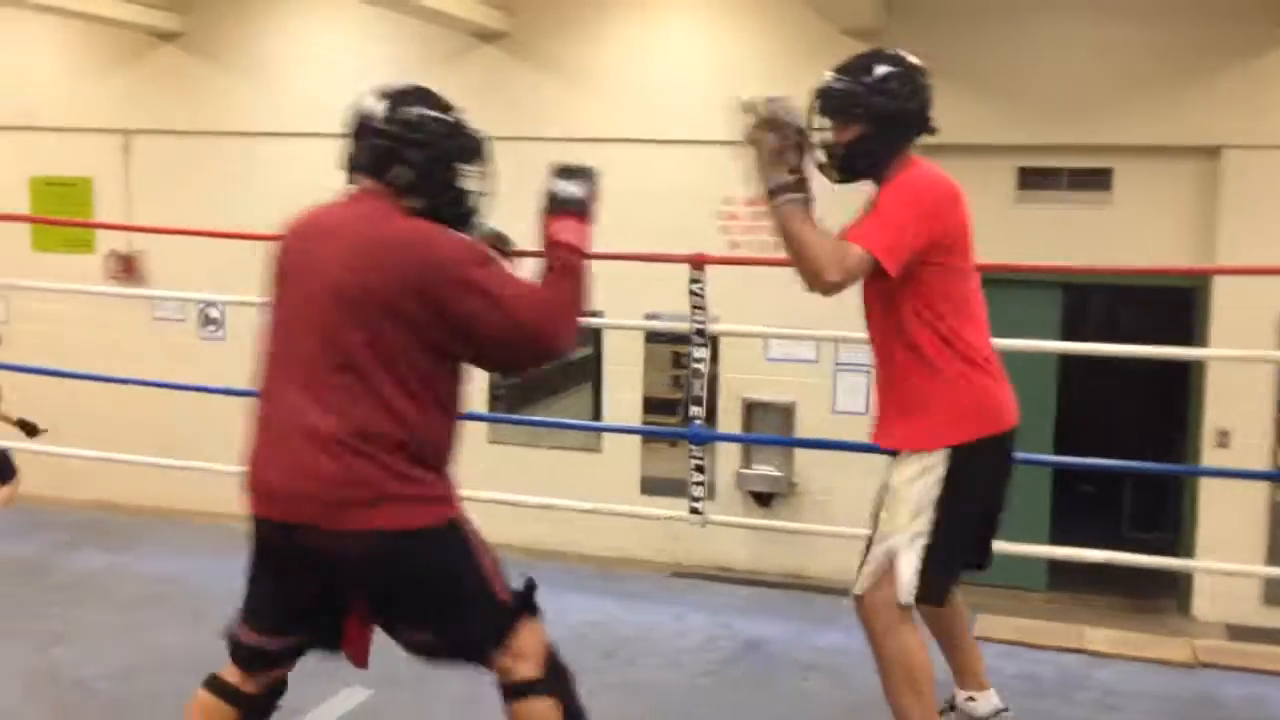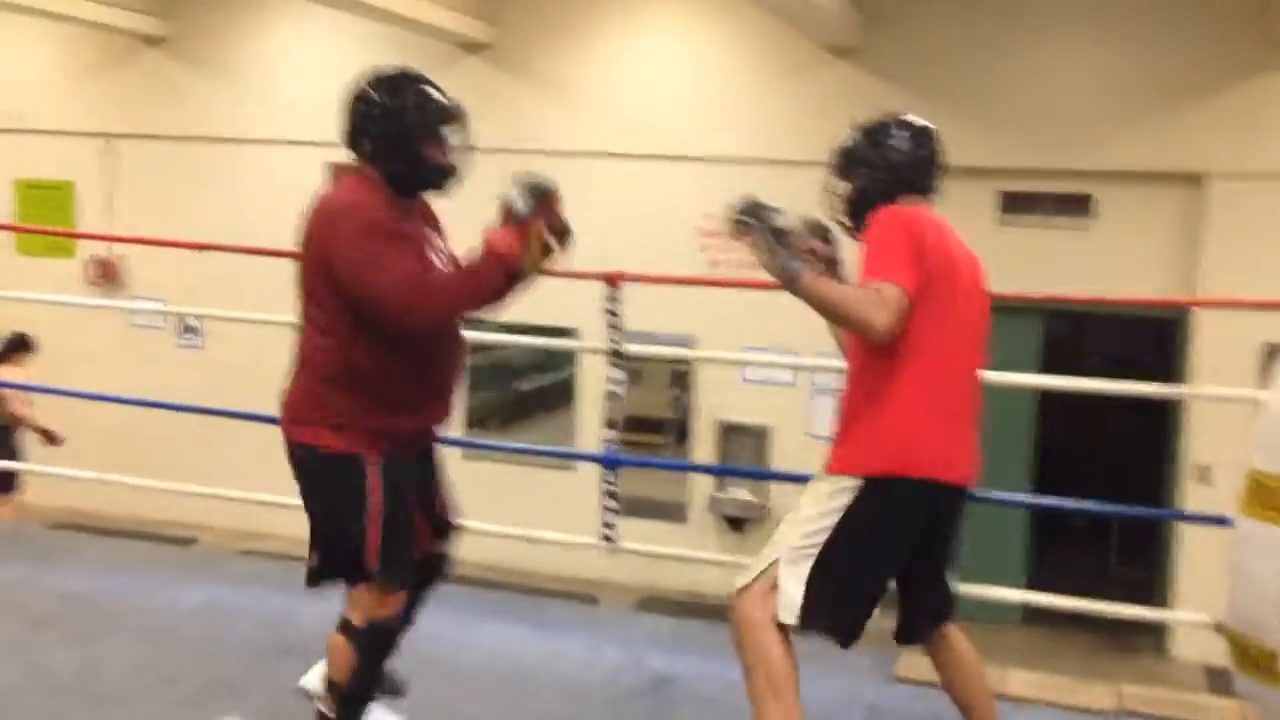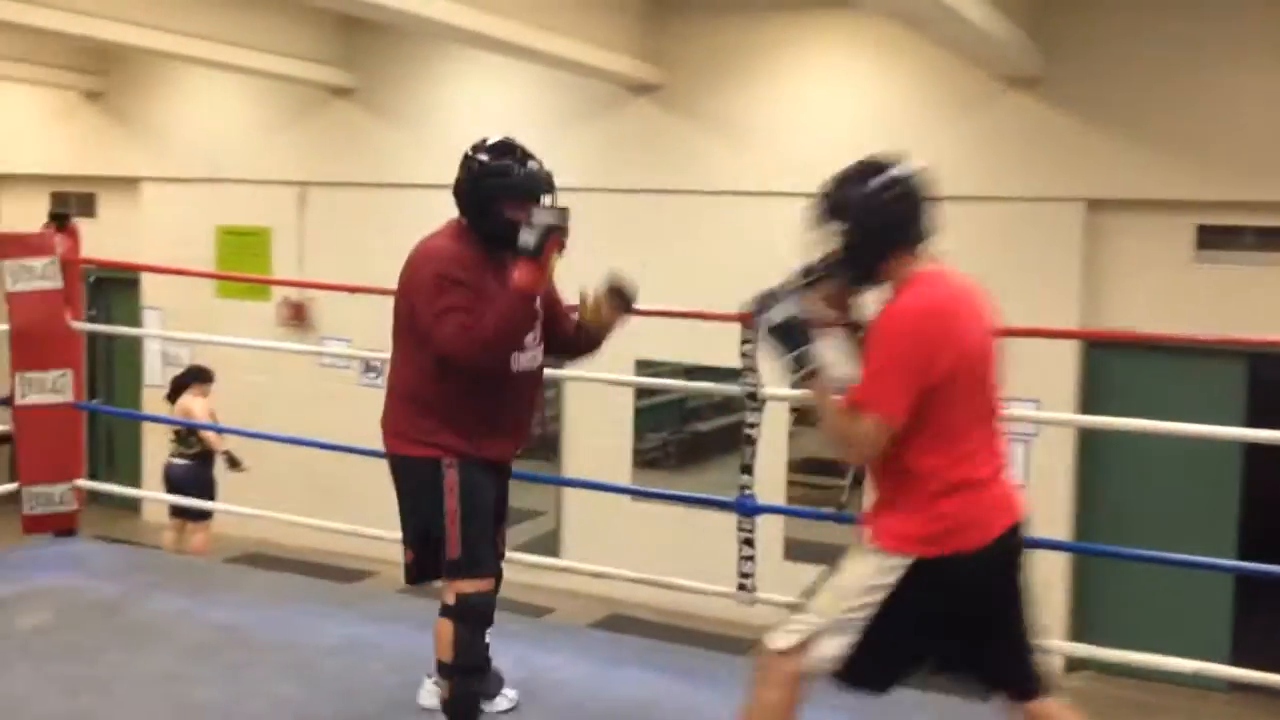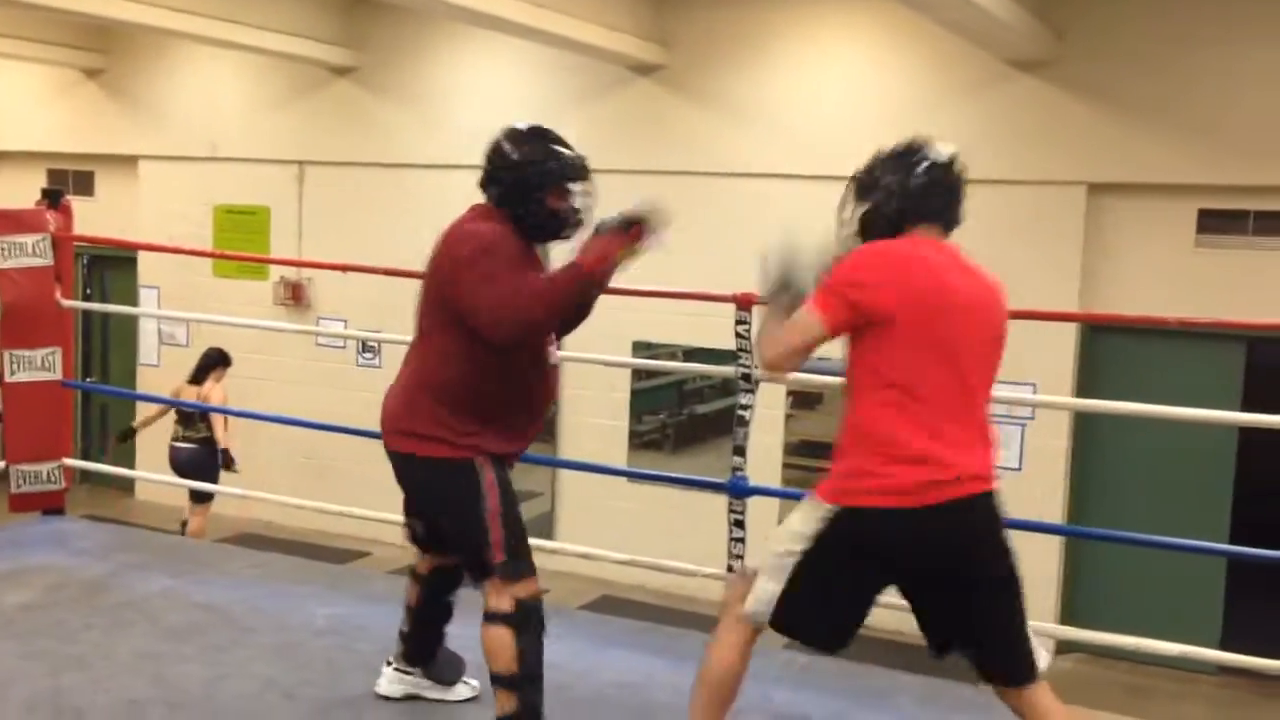
dt=1s
person 1, frame 1
left shoulder: (307, 233)
right shoulder: (426, 253)
right elbow: (540, 334)
right wrist: (568, 233)
left hip: (285, 494)
right hip: (388, 510)
left knee: (255, 665)
right knee: (521, 645)
person 1, frame 2
left shoulder: (403, 207)
right shoulder: (354, 215)
left elbow: (451, 293)
right elbow: (422, 306)
left wrist: (521, 250)
right wrist: (511, 239)
left hip: (393, 429)
right hip: (349, 434)
left knee: (426, 555)
right knee: (381, 592)
person 1, frame 3
left shoulder: (514, 255)
right shoulder: (440, 260)
left elbow: (559, 337)
right elbow: (475, 345)
left wrist: (594, 319)
right wrist: (531, 273)
left hip: (489, 446)
right hip: (438, 447)
left knee: (481, 571)
right knee: (471, 585)
person 1, frame 4
left shoulder: (511, 240)
right shoulder: (478, 243)
left elbow: (547, 319)
right elbow: (519, 318)
left wrist: (595, 270)
right wrist: (597, 254)
left hip: (453, 434)
right hip: (448, 441)
left knee: (449, 550)
right knee: (514, 587)
left ankle: (413, 664)
person 2, frame 1
left shoulder: (921, 191)
right shoulder: (898, 192)
left elbow: (829, 274)
right elbow: (824, 268)
left wrist: (784, 185)
right wrist: (784, 172)
left hip: (949, 426)
right hip: (941, 421)
left knee: (883, 598)
right knee: (922, 577)
person 2, frame 2
left shoulder: (899, 224)
right shoulder: (958, 252)
left elbow: (879, 322)
left wrist: (791, 269)
right wrist: (824, 278)
left hip: (884, 465)
right hip: (944, 469)
left knee: (755, 606)
right knee: (932, 622)
person 2, frame 3
left shoulder: (910, 316)
right shoulder: (959, 294)
left elbow: (863, 448)
left wrist: (801, 355)
right wrist: (837, 313)
left hip: (926, 540)
right hip: (988, 530)
left knee: (783, 657)
person 2, frame 4
left shoulder: (875, 262)
right shoulder: (987, 292)
left elbow: (777, 357)
left wrist: (780, 305)
left hip: (867, 502)
right hip: (966, 503)
left knee: (741, 610)
